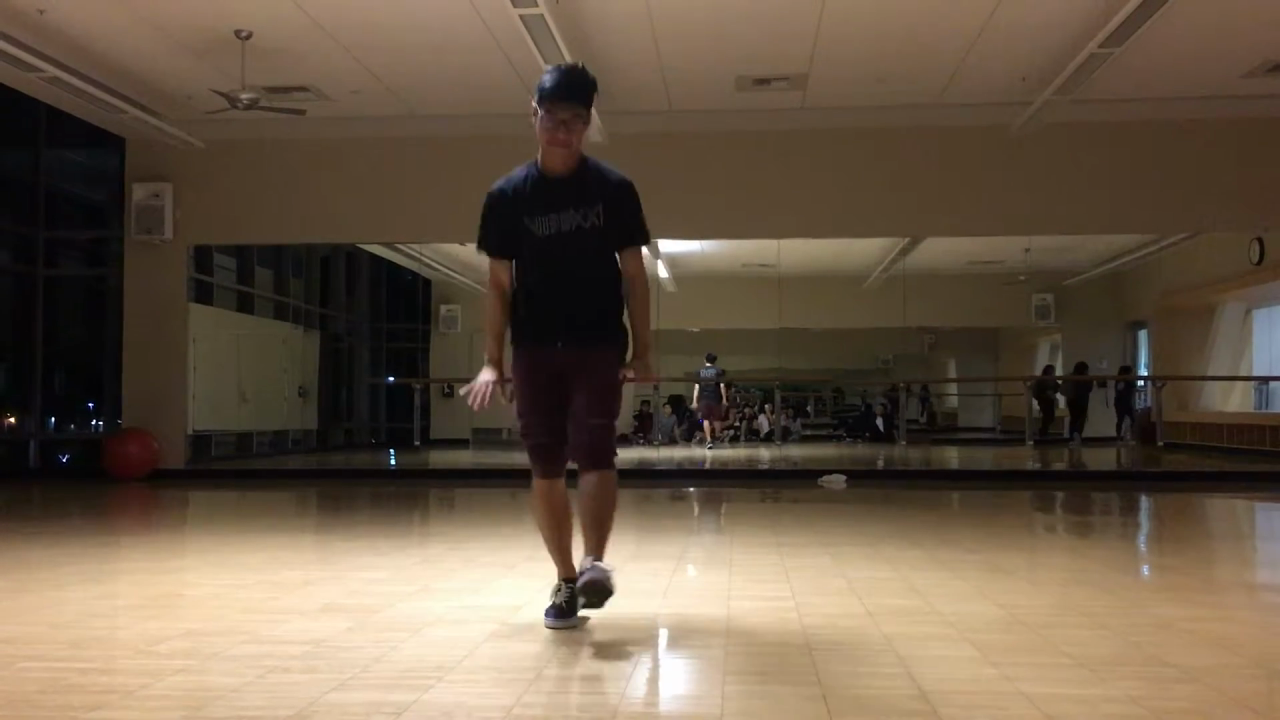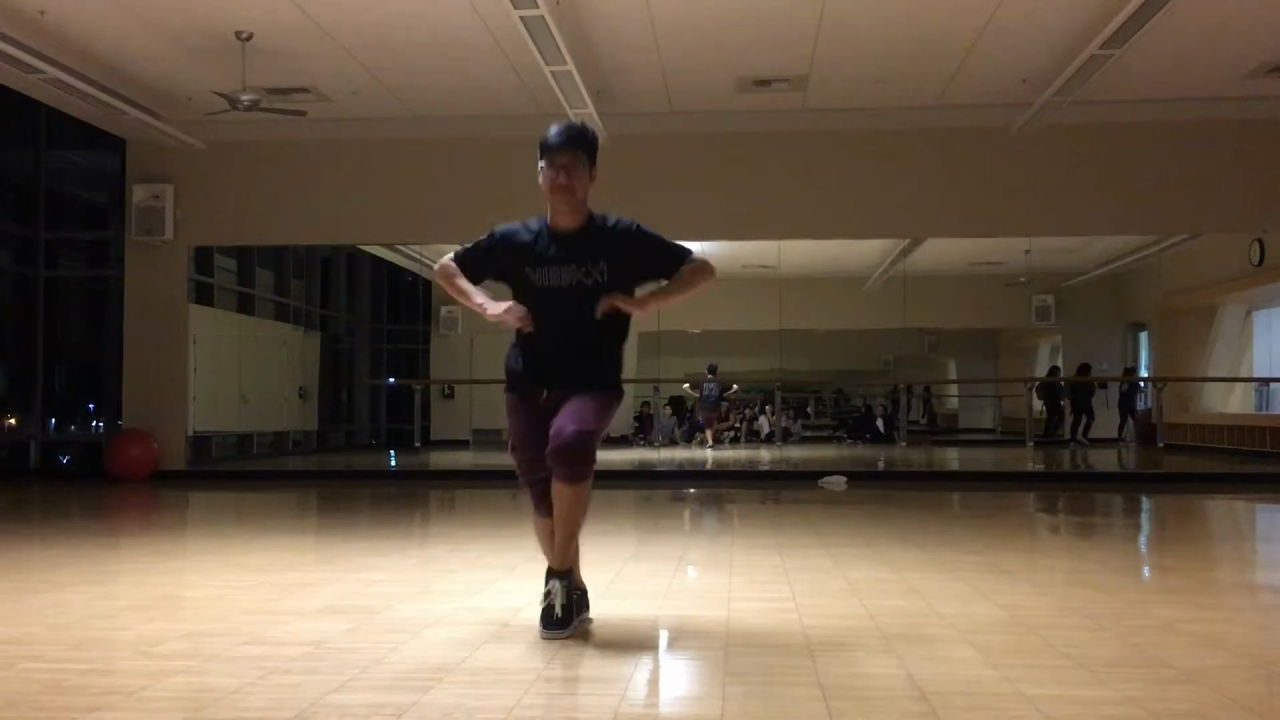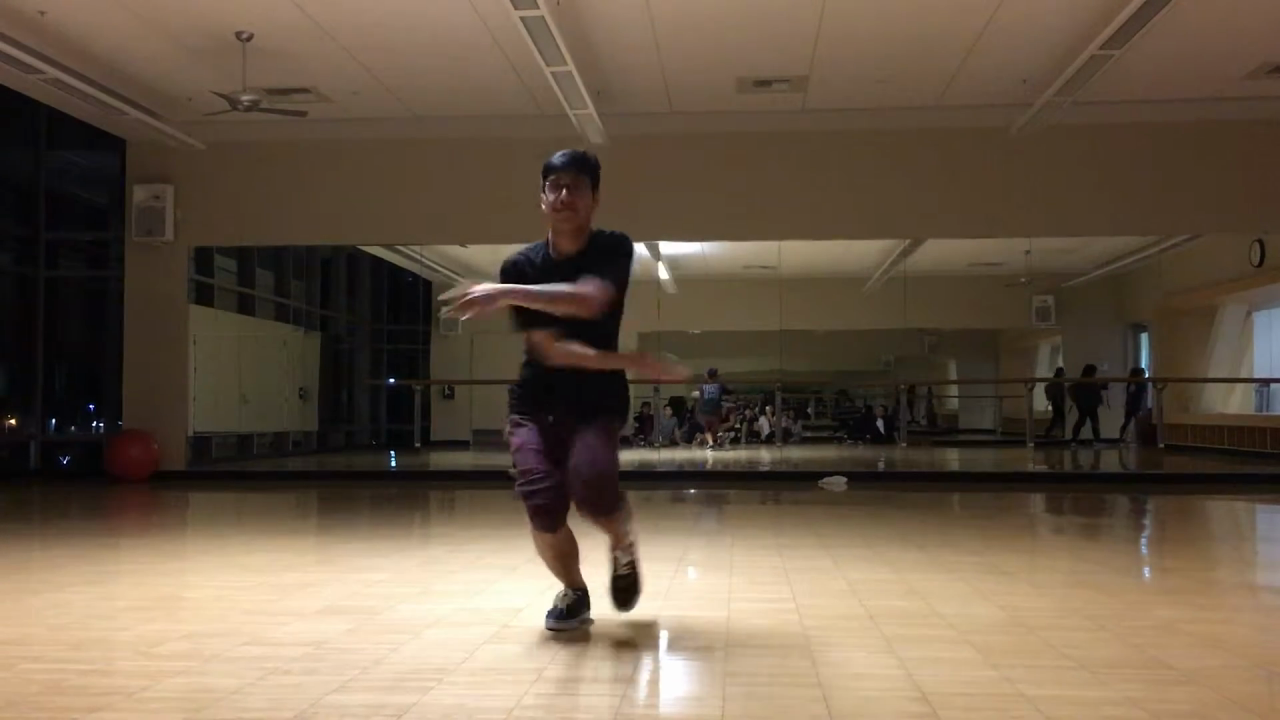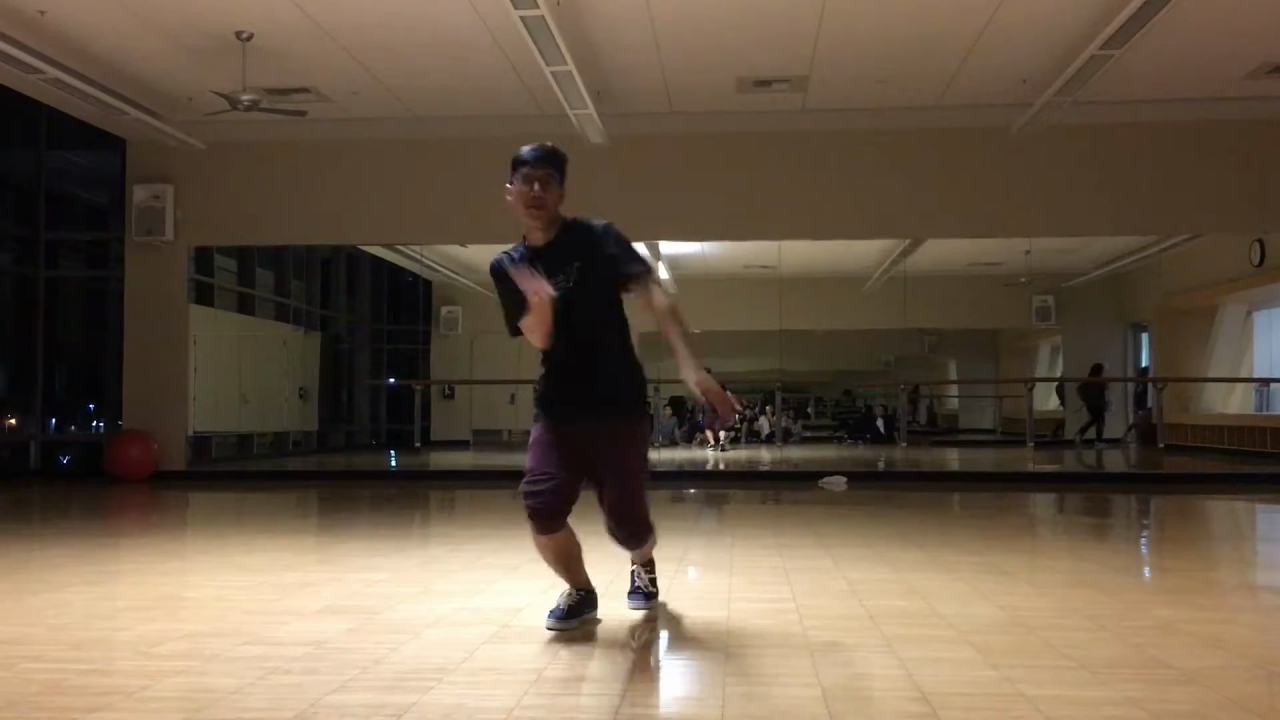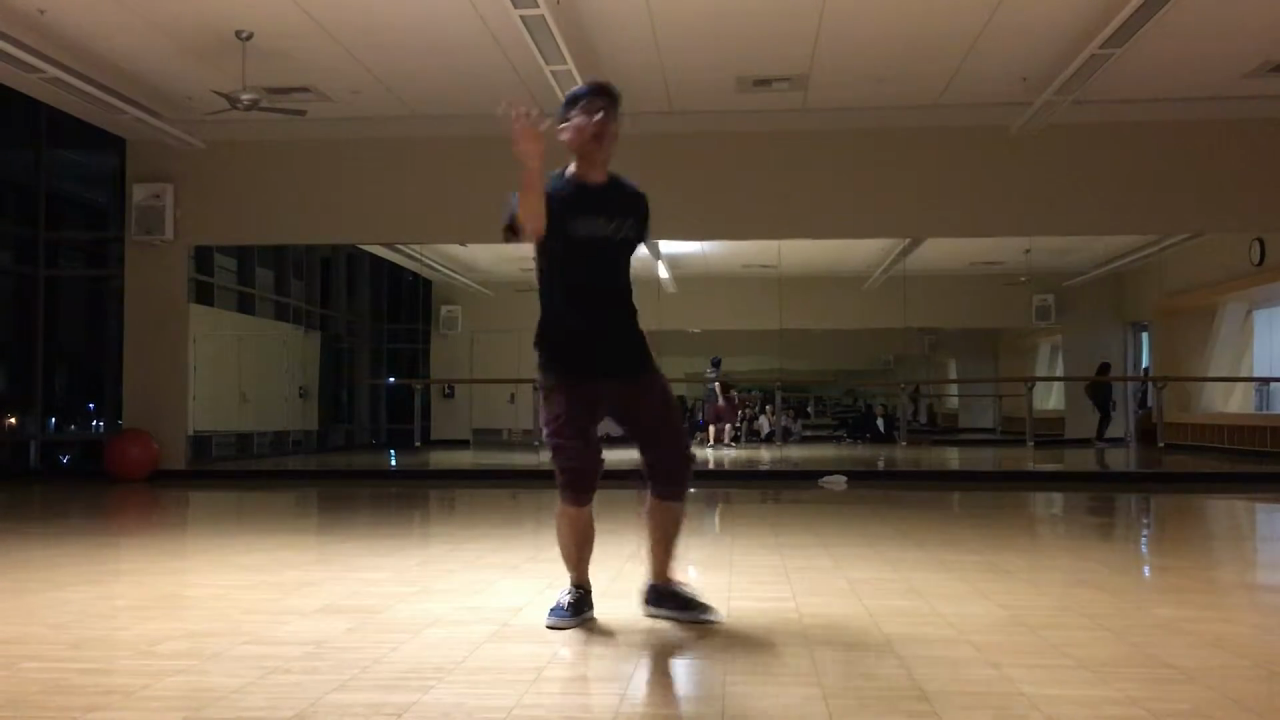
dt=0.2s
person 1, frame 1
left shoulder: (614, 189)
right shoulder: (506, 196)
left elbow: (632, 273)
right elbow: (498, 283)
left wrist: (641, 353)
right wrist: (492, 363)
left hip: (596, 347)
right hip: (535, 348)
left knee: (593, 450)
right knee: (546, 465)
left ankle: (594, 565)
right ankle: (567, 582)
person 1, frame 2
left shoulder: (623, 239)
right shoulder: (513, 241)
left elbow: (701, 270)
right elbow: (445, 269)
left wrist: (644, 301)
right wrist: (486, 304)
left hip: (592, 384)
right hip: (529, 389)
left knee: (569, 443)
right knee: (545, 501)
left ankle: (560, 577)
right ankle: (572, 586)
person 1, frame 3
left shoulder: (614, 248)
right shoulder: (520, 267)
left elbow: (590, 301)
right elbow: (547, 348)
left wrist: (505, 295)
right wrist: (629, 362)
left hip: (596, 407)
right hip: (534, 410)
left knee: (593, 485)
right knee: (544, 507)
left ankle: (622, 548)
right ankle: (573, 589)
person 1, frame 4
left shoulder: (599, 238)
right shoulder: (506, 267)
left elbow: (654, 296)
right elbow: (540, 339)
left wrist: (690, 365)
right wrist: (539, 305)
left hip: (621, 407)
right hip: (560, 410)
left knee: (629, 529)
right knee: (542, 508)
left ankle: (644, 564)
right ankle: (580, 589)
person 1, frame 5
left shoulder: (633, 202)
right shoulder: (547, 192)
right elbow: (532, 228)
right wrist: (530, 159)
left hip: (629, 361)
right hip: (567, 364)
left knee: (673, 465)
right knee: (576, 481)
left ankle: (662, 585)
right ankle: (578, 589)
